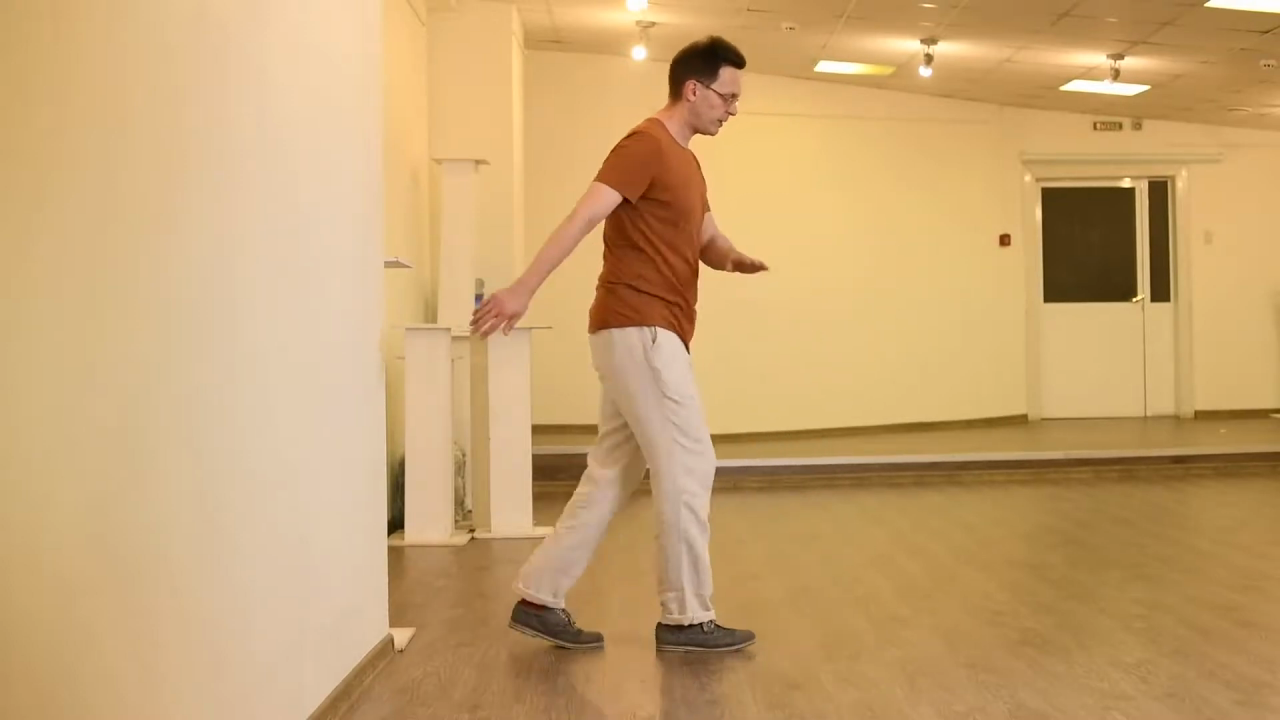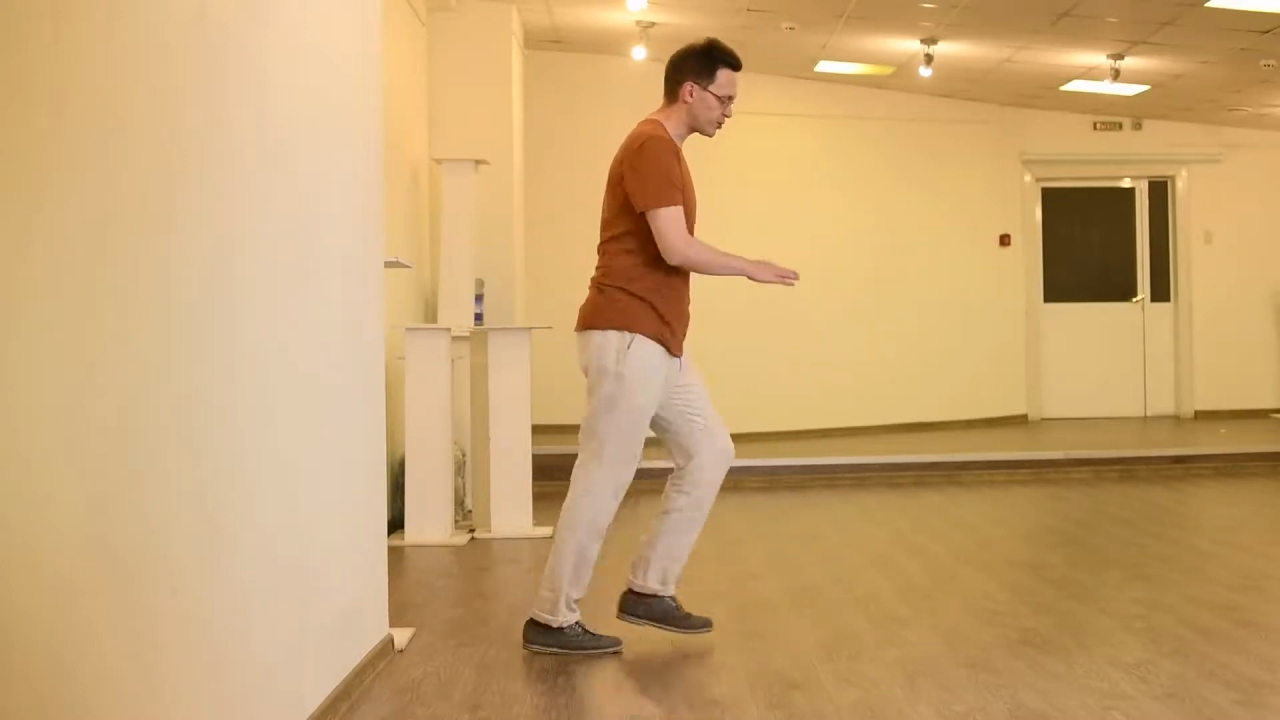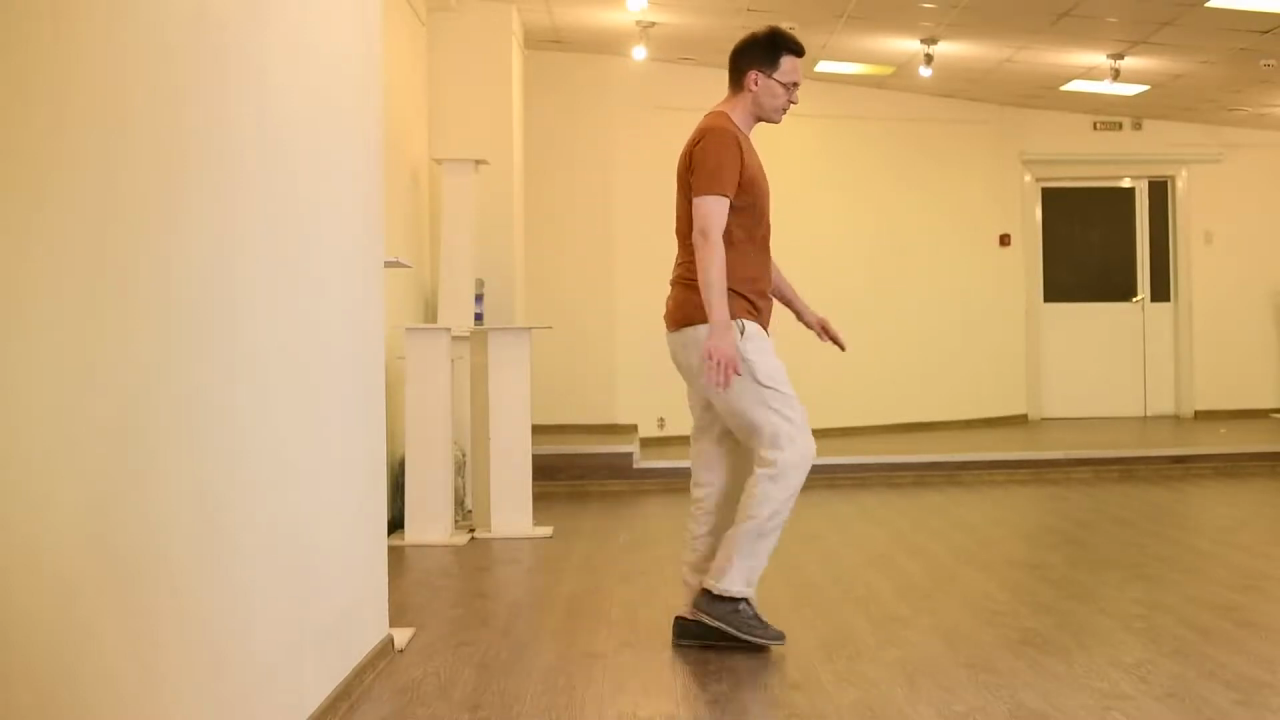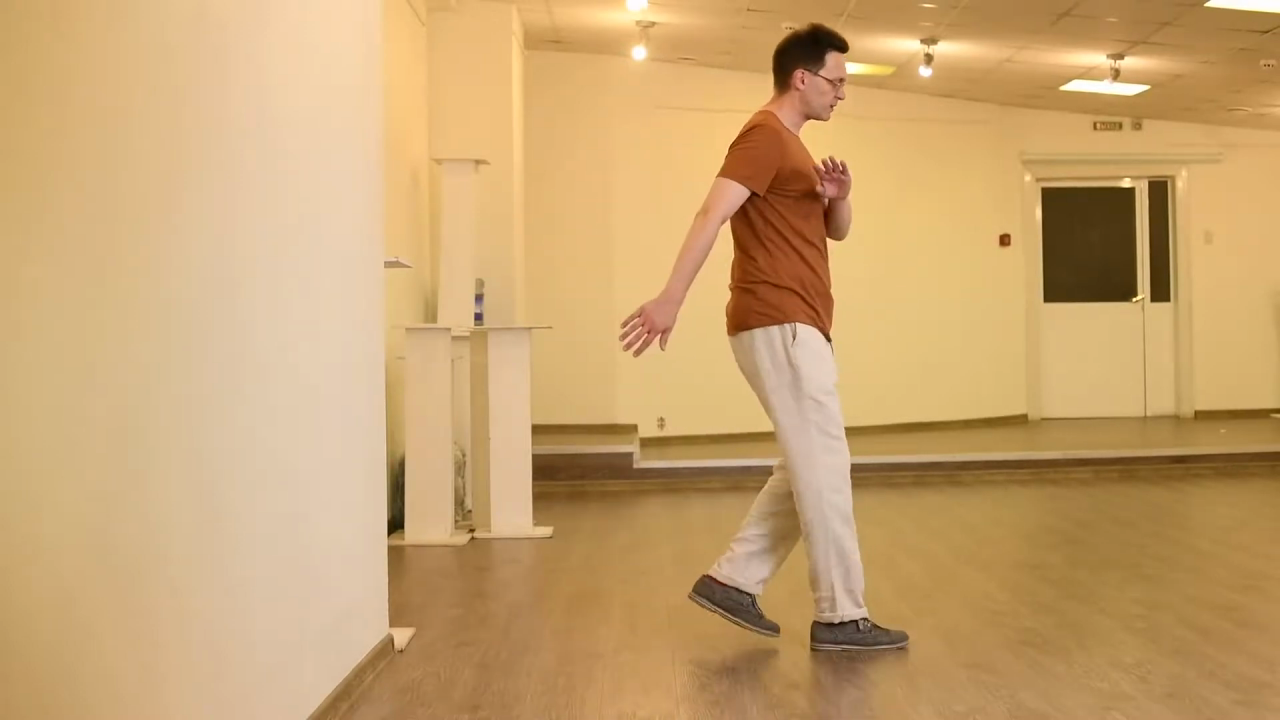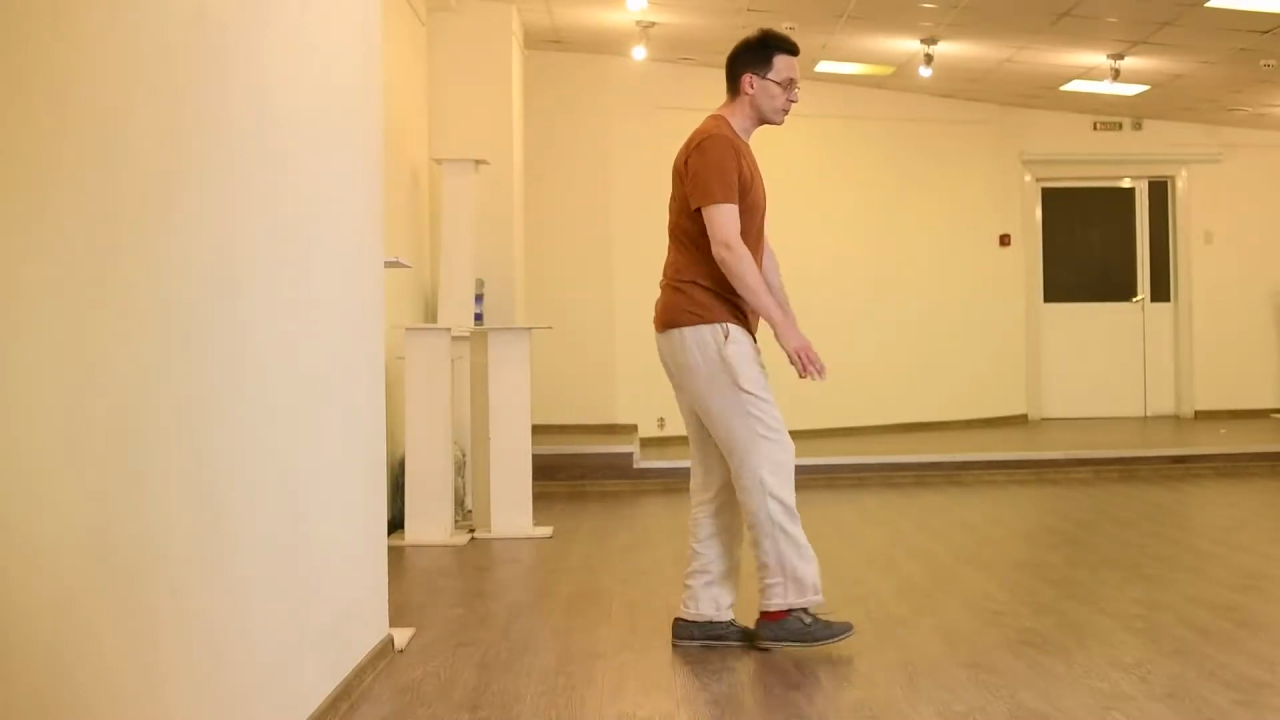
dt=0.5s
person 1, frame 1
left shoulder: (685, 160)
right shoulder: (645, 146)
left elbow: (706, 241)
right elbow: (582, 219)
left wrist: (734, 257)
right wrist: (523, 288)
left hip: (647, 336)
right hip: (641, 334)
left knee: (612, 473)
right knee: (689, 467)
left ankle: (540, 599)
right ankle: (686, 617)
person 1, frame 2
left shoulder: (662, 150)
right shoulder: (652, 146)
right elbow: (675, 249)
right wrist: (749, 267)
left hip: (652, 342)
right hip: (628, 338)
left knee: (708, 451)
right knee: (604, 477)
left ankle: (649, 587)
right ankle: (551, 619)
person 1, frame 3
left shoulder: (732, 139)
right shoulder: (718, 138)
right elbow: (707, 236)
left wrist: (803, 309)
right wrist: (717, 327)
left hip: (719, 327)
right hip: (720, 327)
left knee: (723, 472)
right knee: (790, 448)
left ankle: (705, 608)
right ankle: (726, 588)
person 1, frame 4
left shoulder: (788, 144)
right shoulder: (764, 137)
left elbow: (835, 230)
right elbow: (712, 214)
left wrist: (839, 196)
right wrist: (671, 298)
left hip: (790, 329)
right hip: (781, 328)
left knee: (806, 466)
right knee: (823, 467)
left ankle: (732, 579)
right ankle: (840, 617)
person 1, frame 5
left shoulder: (734, 149)
right shoulder: (714, 144)
left elbow: (758, 251)
right elbow: (726, 248)
left wrist: (788, 324)
right wrist: (783, 325)
left hip: (706, 331)
right hip: (708, 328)
left knee: (719, 472)
right knee: (767, 458)
left ankle: (703, 613)
right ankle: (785, 607)
